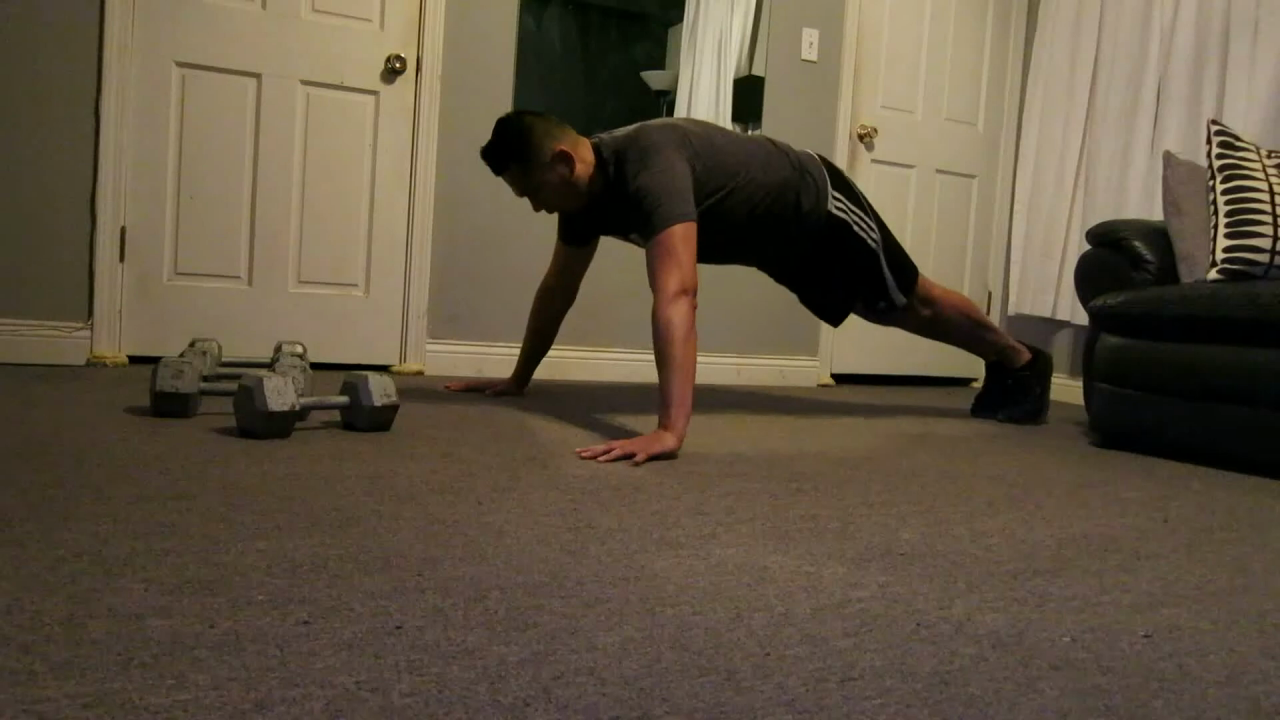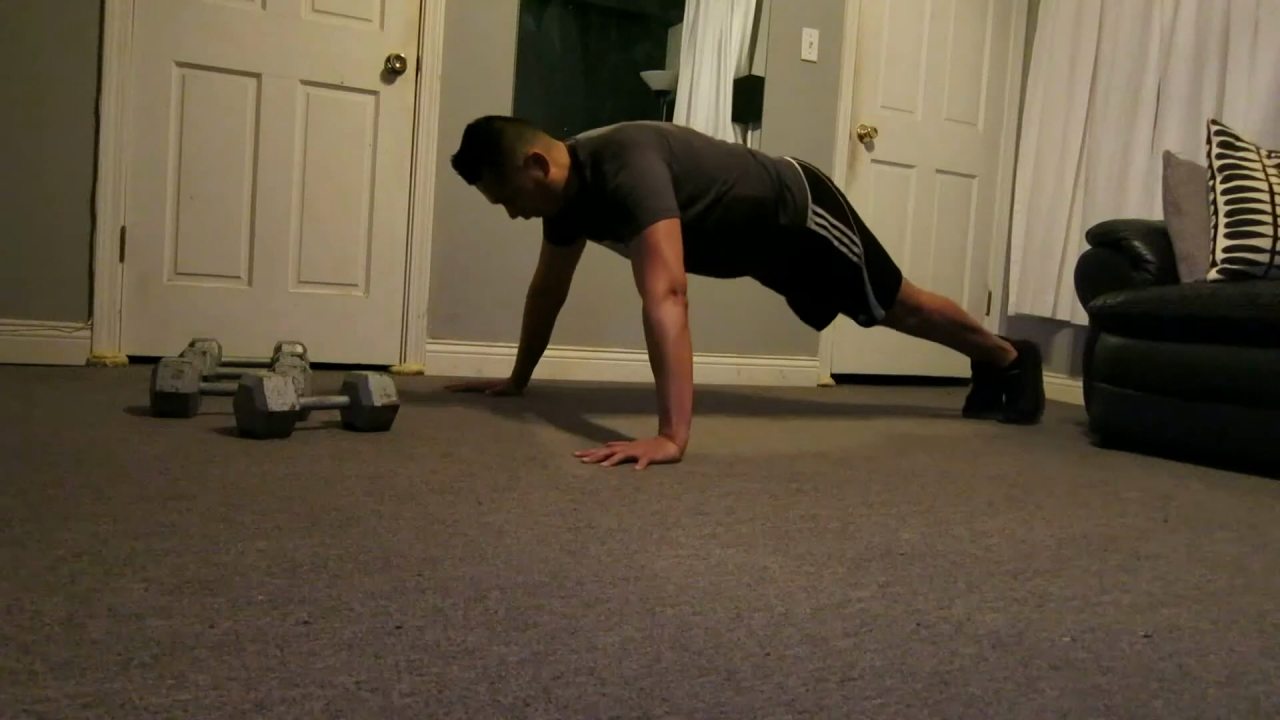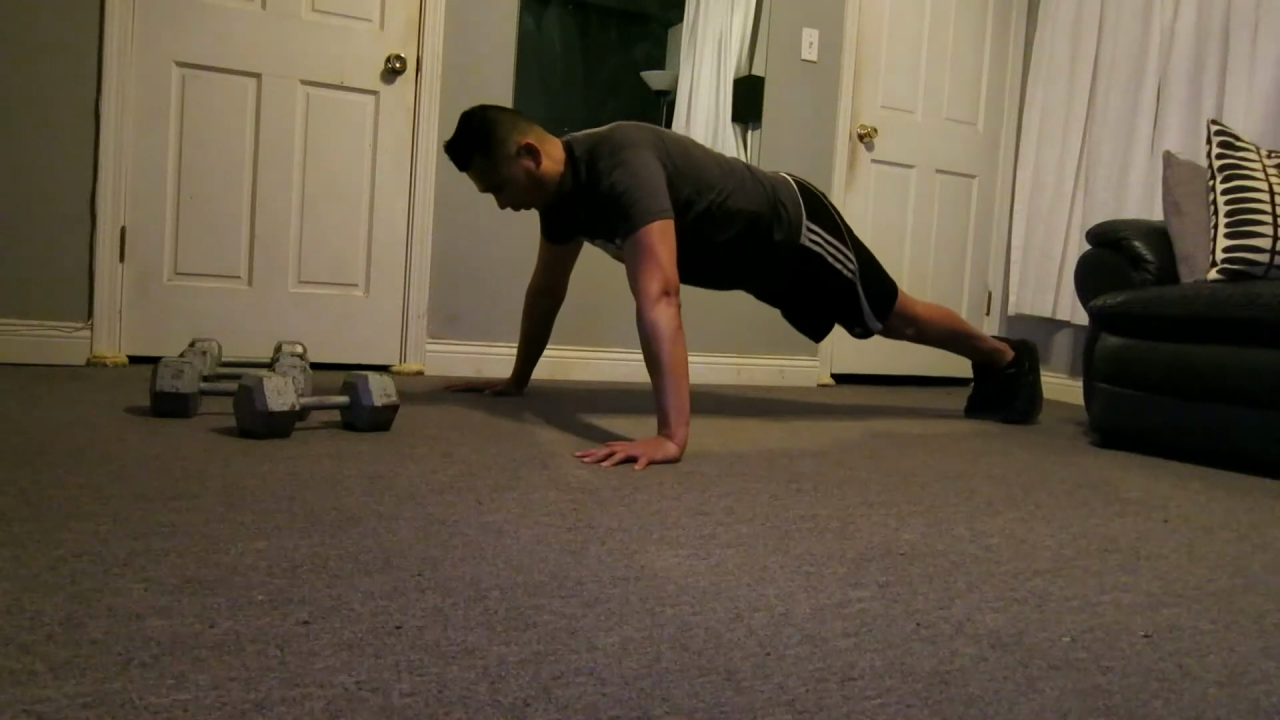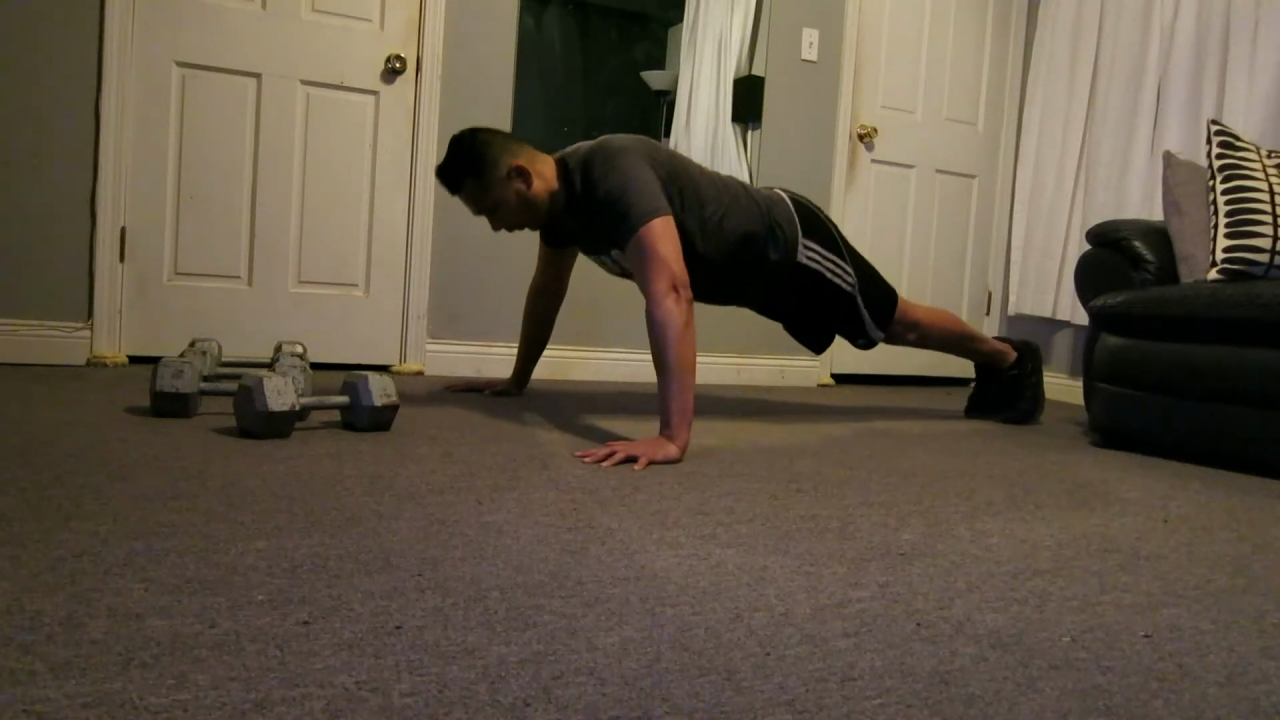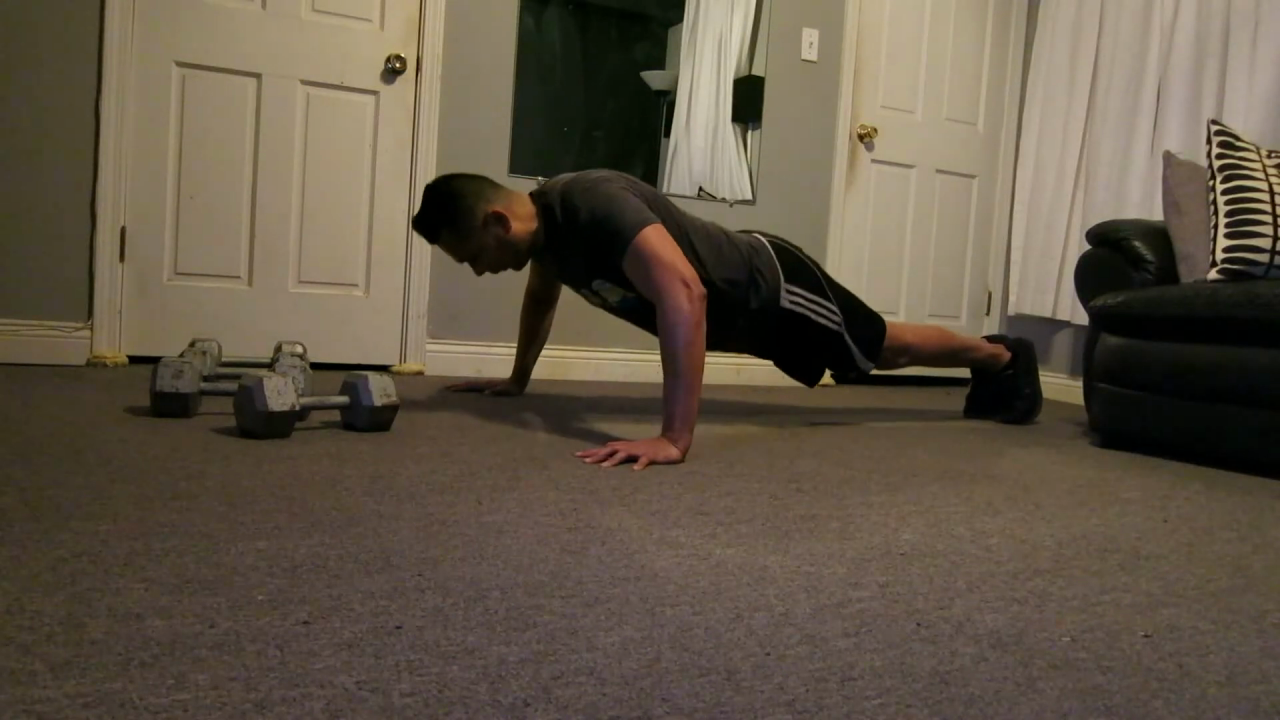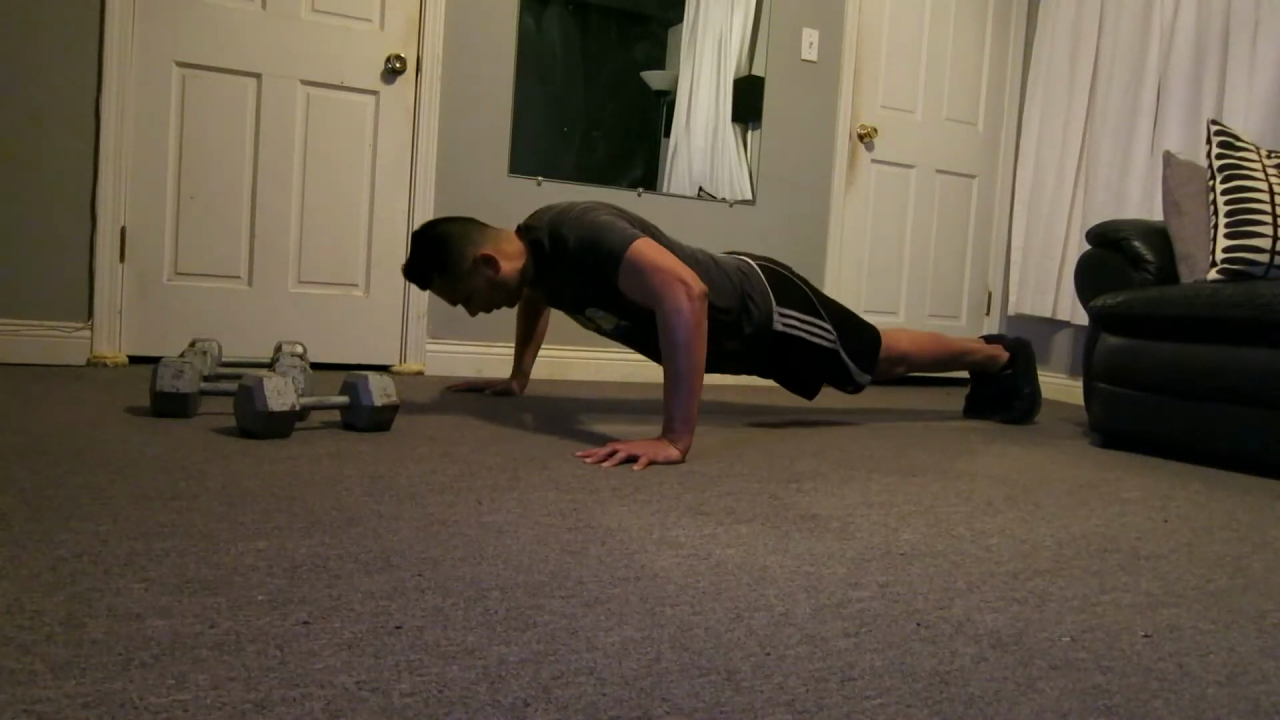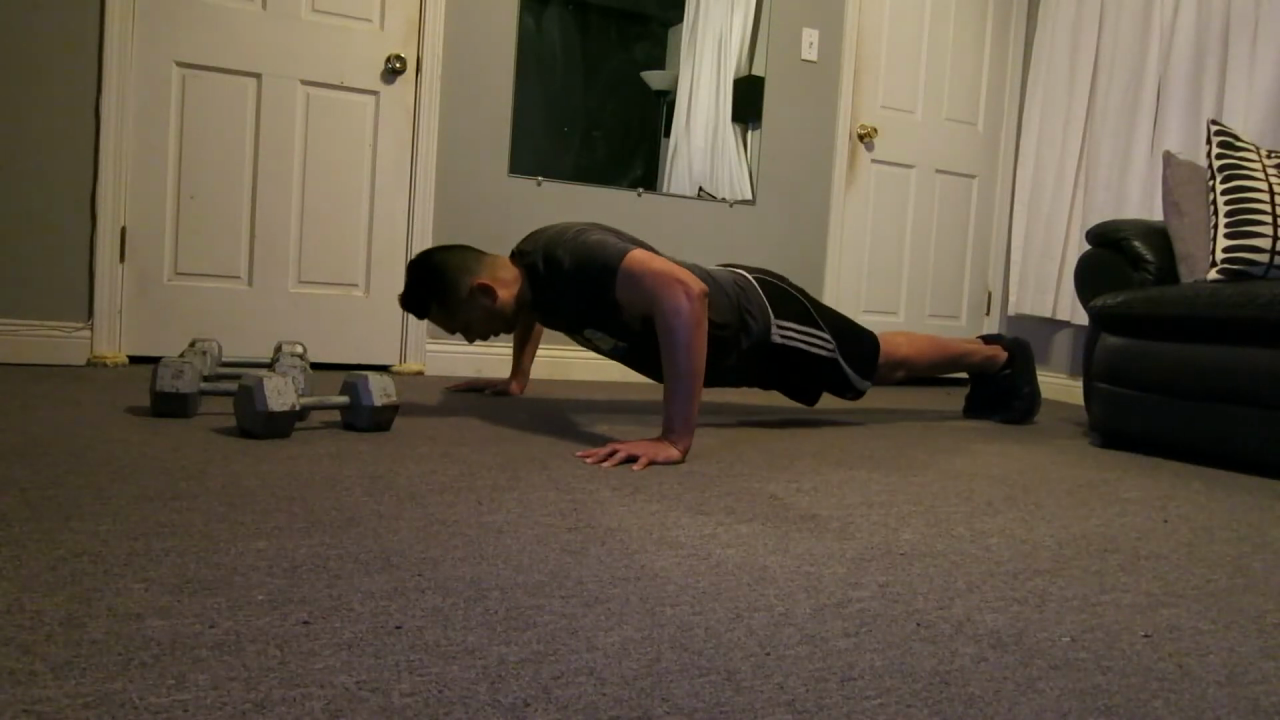
dt=0.4s
person 1, frame 1
left shoulder: (649, 167)
right shoulder: (589, 184)
left elbow: (675, 294)
right elbow: (559, 285)
left wrist: (669, 430)
right wrist: (517, 379)
left hip: (817, 204)
right hip: (777, 236)
left knee: (913, 303)
right knee: (894, 316)
left ankle: (1022, 363)
right ankle: (1001, 368)
person 1, frame 2
left shoulder: (626, 166)
right shoulder: (568, 188)
left elbow: (665, 296)
right elbow: (548, 288)
left wrist: (672, 435)
right wrist: (517, 379)
left hip: (799, 212)
right hip: (764, 240)
left knee: (898, 308)
right knee: (887, 316)
left ankle: (1010, 358)
right ankle: (988, 365)
person 1, frame 3
left shoulder: (620, 165)
right shoulder: (563, 185)
left elbow: (658, 297)
right elbow: (547, 287)
left wrist: (672, 435)
right wrist: (517, 380)
left hip: (793, 229)
right hip: (755, 255)
left knee: (897, 319)
right knee: (887, 325)
left ankle: (1008, 360)
right ankle: (991, 368)
person 1, frame 4
left shoulder: (612, 174)
right shoulder: (559, 196)
left elbow: (670, 294)
right elbow: (547, 288)
left wrist: (673, 436)
right wrist: (517, 379)
left hip: (788, 244)
right hip: (754, 265)
left knee: (897, 325)
right knee: (891, 332)
left ankle: (1011, 361)
right ankle: (997, 361)
person 1, frame 5
left shoulder: (593, 206)
right shoulder: (544, 221)
left elbow: (685, 294)
right elbow: (542, 294)
left wrist: (675, 438)
right wrist: (517, 379)
left hip: (771, 287)
right hip: (743, 298)
left knee: (888, 349)
right knee: (884, 353)
left ankle: (1004, 359)
right ankle: (993, 358)
person 1, frame 6
left shoulder: (581, 239)
right shoulder: (534, 245)
left elbow: (685, 295)
right elbow: (538, 296)
left wrist: (675, 438)
right wrist: (518, 377)
left hip: (762, 308)
right hip: (736, 309)
left knee: (883, 357)
right knee: (879, 359)
left ankle: (1002, 358)
right ankle: (991, 357)
person 1, frame 7
left shoulder: (575, 260)
right shoulder: (527, 264)
left elbow: (685, 295)
left wrist: (675, 439)
right wrist: (516, 377)
left hip: (760, 318)
right hip: (734, 311)
left knee: (883, 361)
right knee: (880, 362)
left ankle: (1001, 358)
right ankle: (991, 357)
